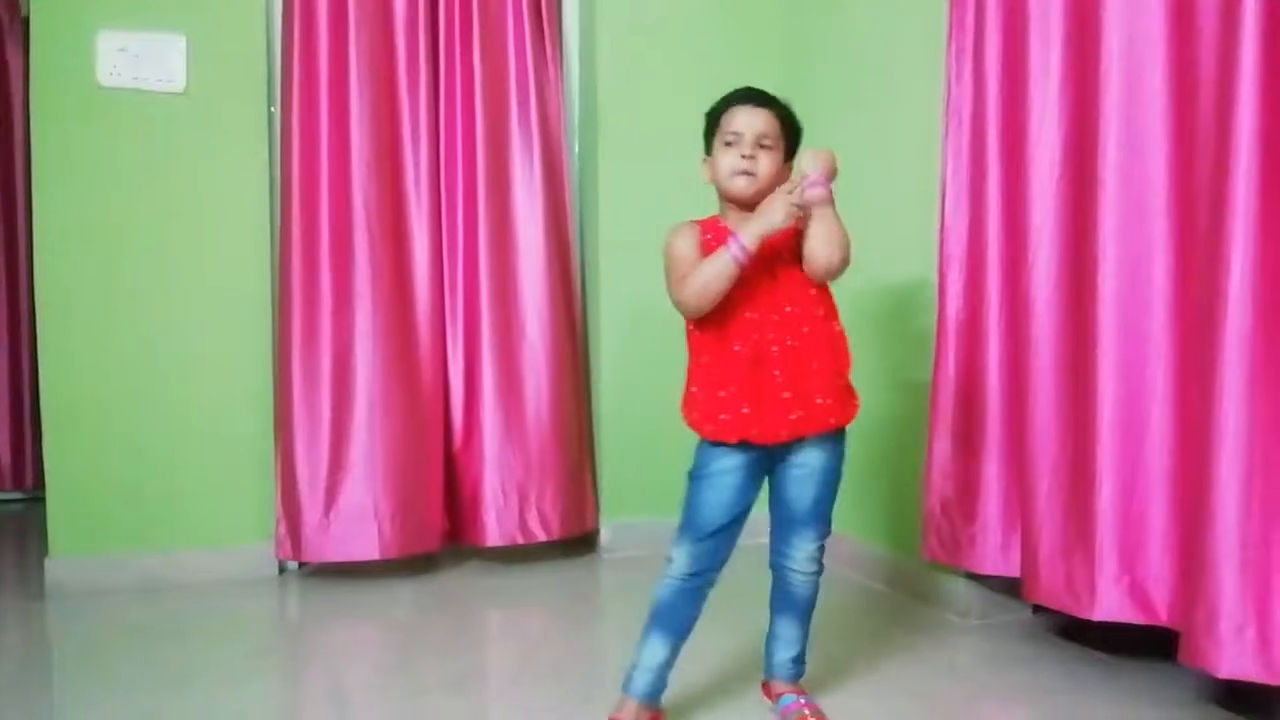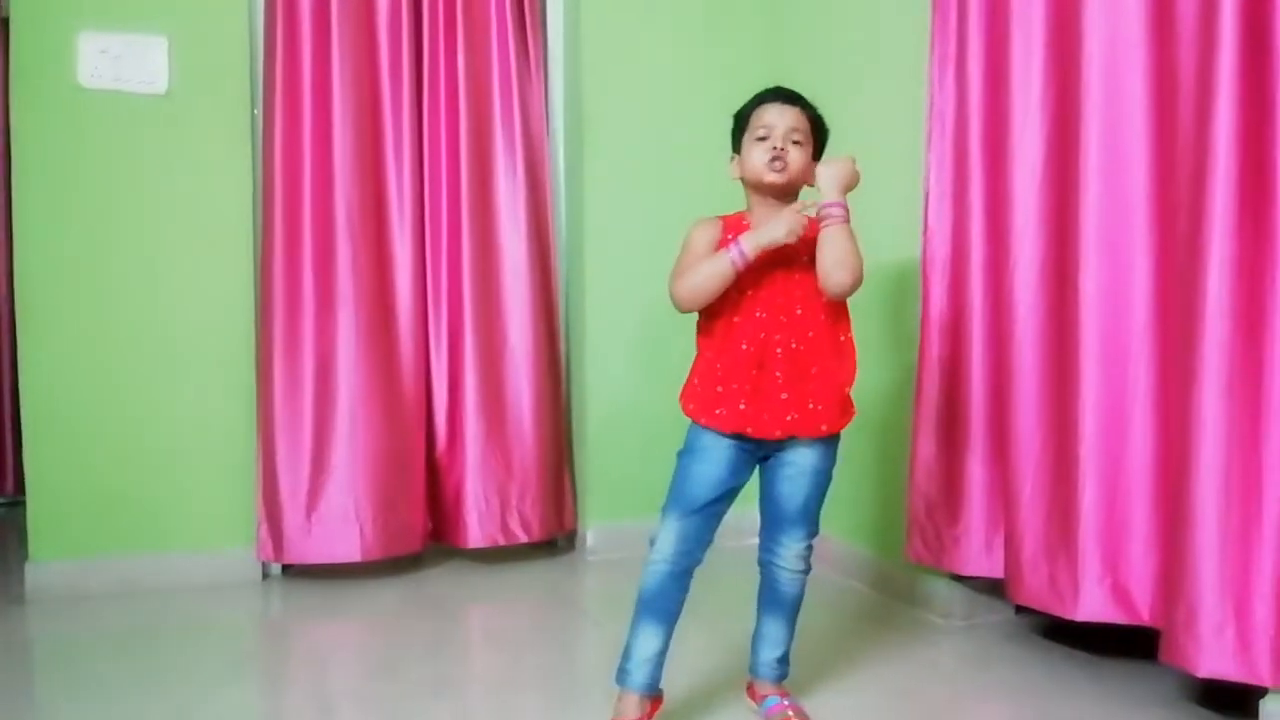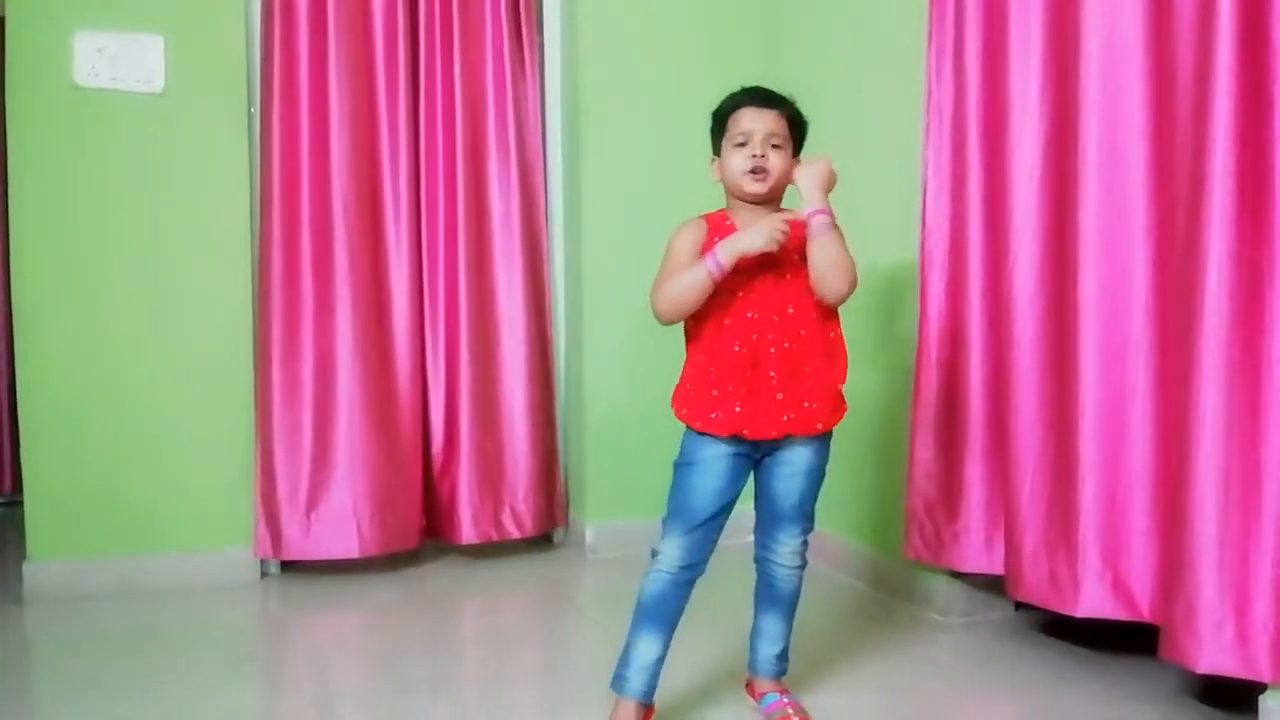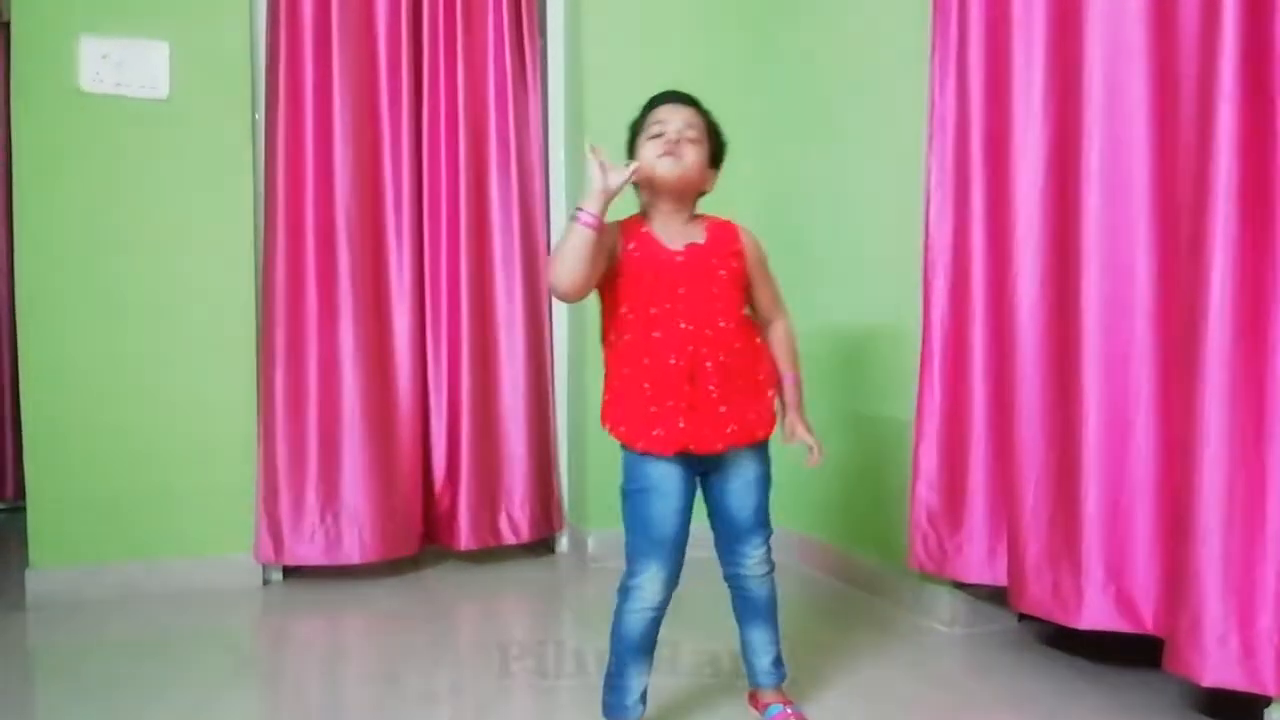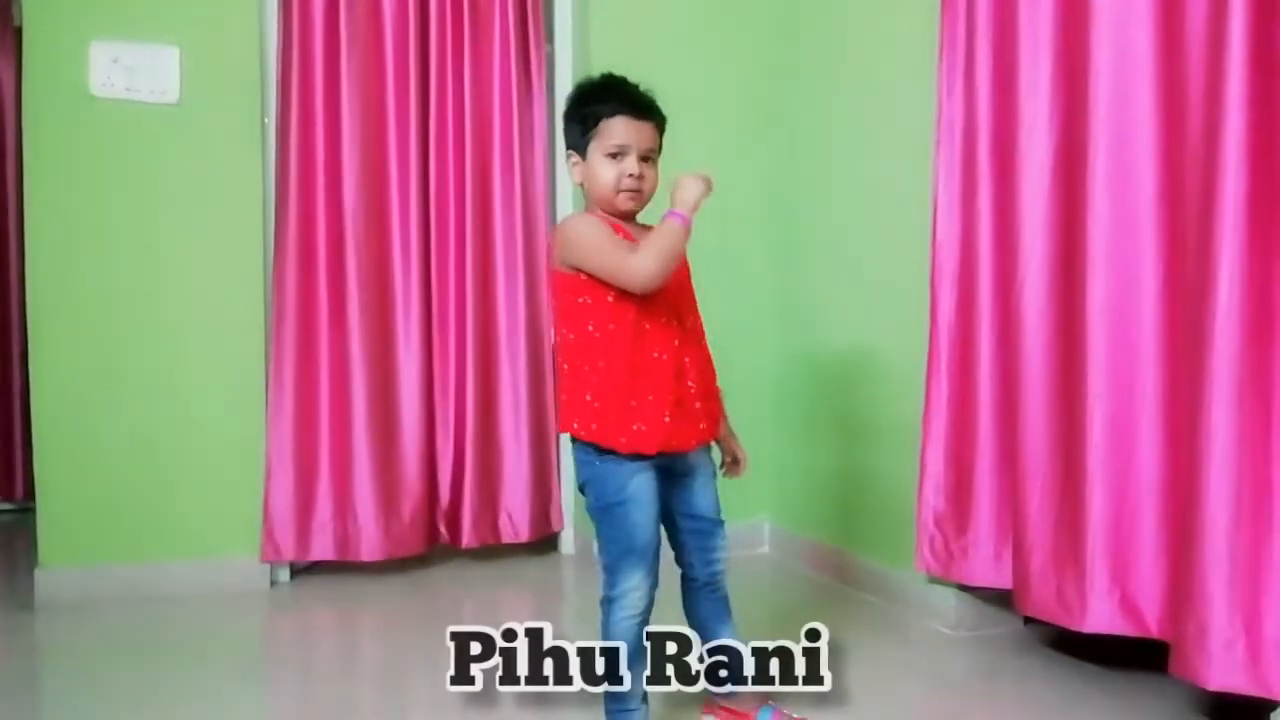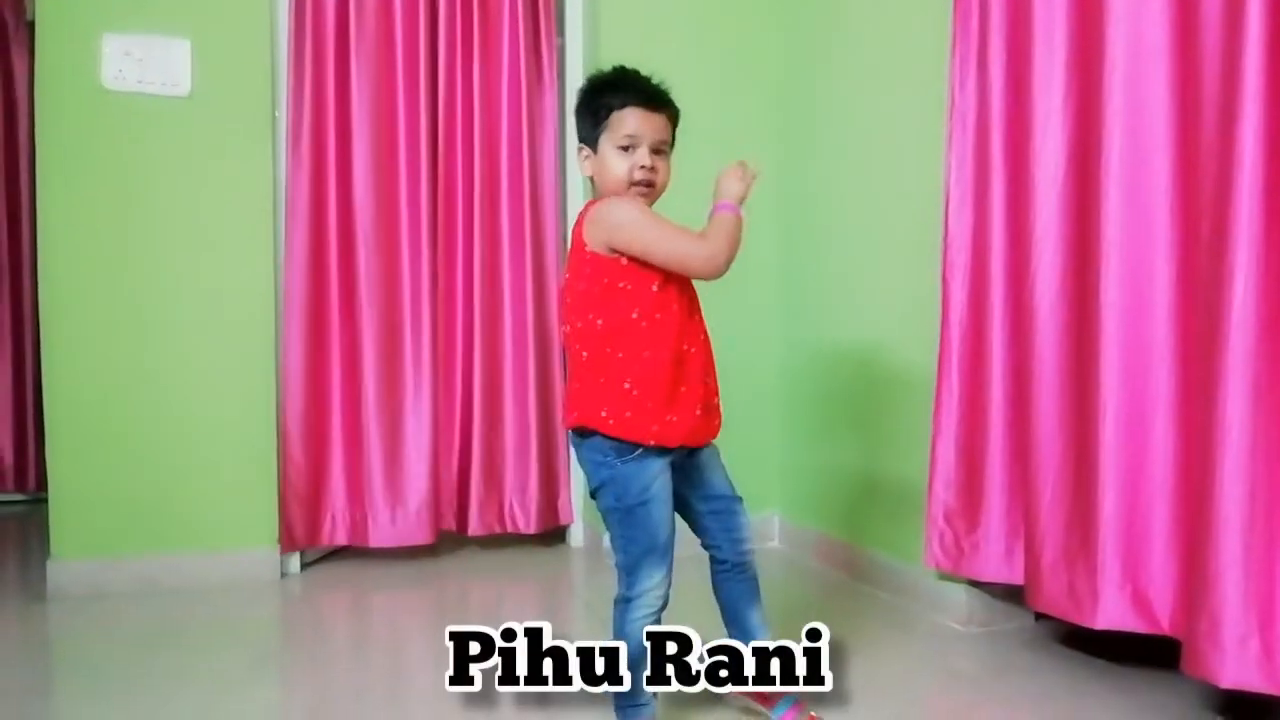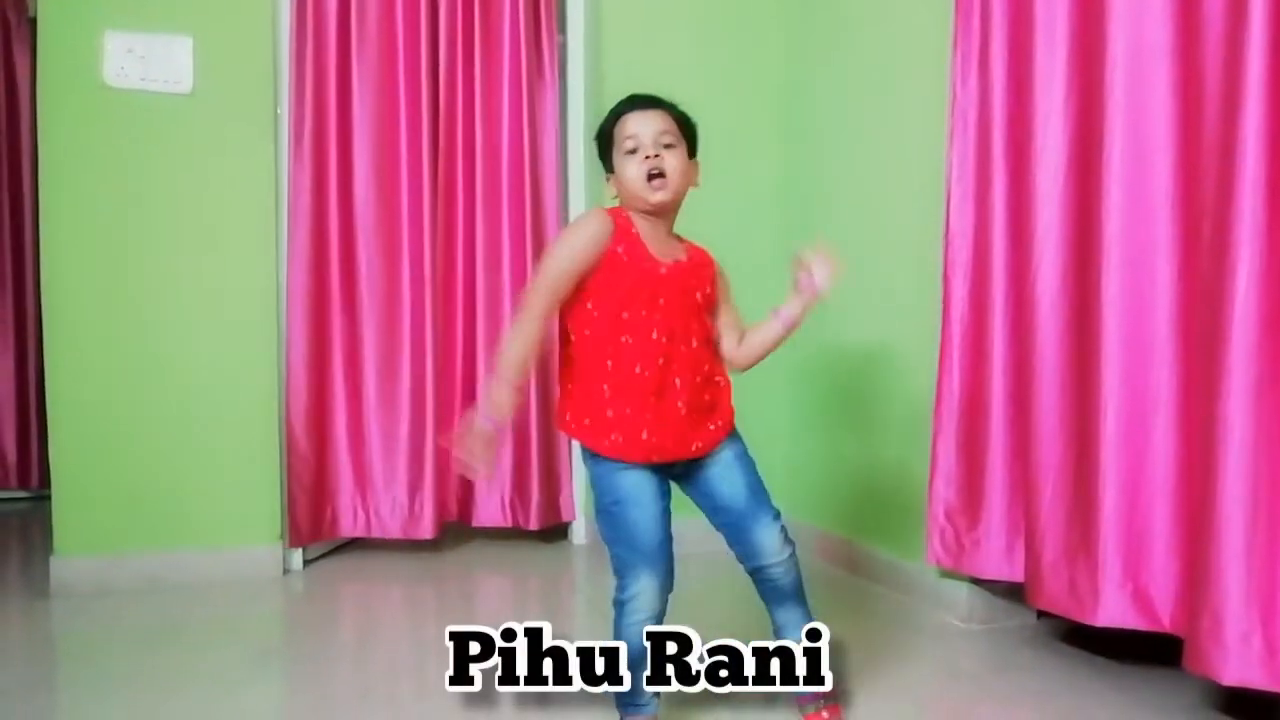
dt=0.5s
person 1, frame 1
left shoulder: (802, 229)
right shoulder: (691, 239)
left elbow: (828, 263)
right elbow: (691, 298)
left wrist: (817, 186)
right wrist: (755, 231)
left hip: (814, 428)
right hip: (730, 432)
left knee: (800, 558)
right knee: (691, 562)
person 1, frame 2
left shoulder: (824, 233)
right shoulder: (713, 232)
left elbow: (841, 282)
right elbow: (684, 294)
left wrist: (835, 196)
right wrist: (758, 239)
left hip: (807, 427)
right hip: (722, 421)
left knee: (789, 557)
right knee: (673, 547)
person 1, frame 3
left shoulder: (812, 229)
right shoulder: (700, 234)
left elbow: (836, 290)
right elbow: (665, 306)
left wrist: (817, 201)
right wrist: (738, 247)
left hip: (801, 426)
right hip: (716, 423)
left knee: (784, 555)
right knee: (676, 555)
person 1, frame 4
left shoulder: (736, 242)
right shoulder: (616, 242)
left elbow: (774, 321)
right elbow: (564, 284)
left wrist: (792, 405)
right wrist: (597, 198)
left hip: (739, 433)
right hip: (654, 441)
left knee: (751, 563)
right knee: (649, 581)
person 1, frame 5
left shoulder: (659, 243)
right shoulder: (578, 233)
right elbow: (645, 274)
left wrist: (721, 424)
right wrist: (684, 206)
left hip: (682, 441)
right hip: (612, 445)
left knee: (706, 563)
right knee: (631, 586)
person 1, frame 6
left shoulder: (642, 236)
right shoulder: (611, 217)
right elbow: (711, 258)
right wrist: (729, 198)
left hip: (678, 434)
right hip: (622, 438)
left knee: (733, 542)
right knee: (647, 584)
person 1, frame 7
left shoulder: (702, 264)
right shoulder: (599, 232)
left elbow: (736, 351)
right elbow: (534, 312)
left wrist: (805, 293)
right wrist: (498, 402)
left hip: (705, 435)
right hip: (617, 446)
left knee: (768, 548)
right knee: (642, 587)
